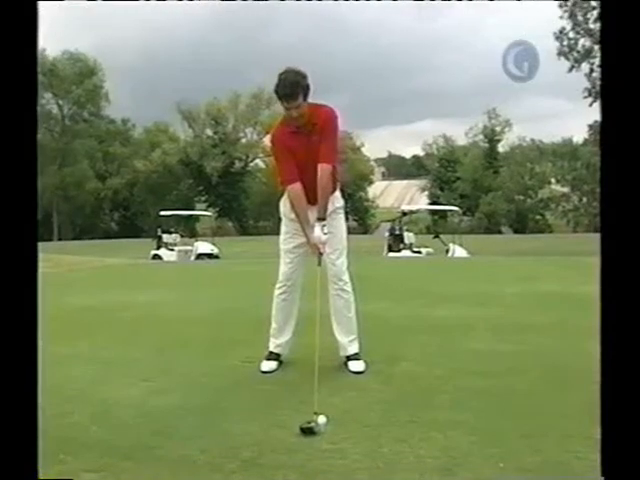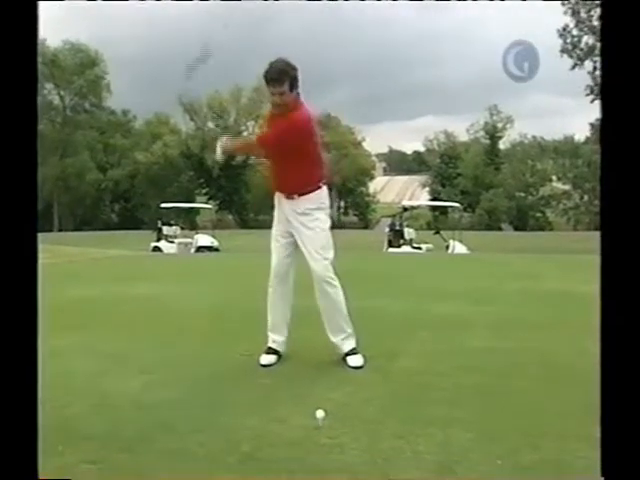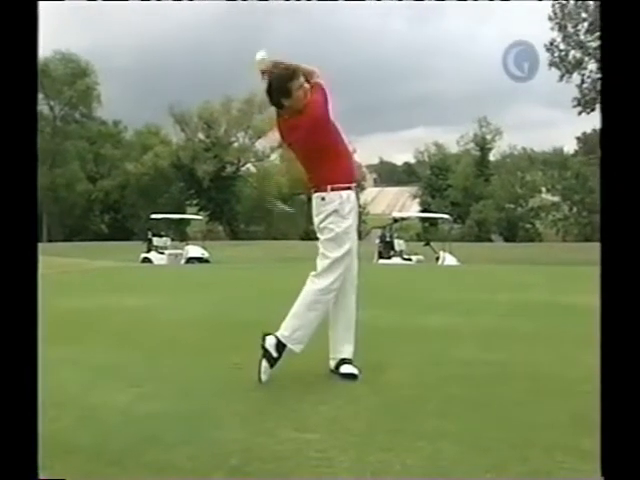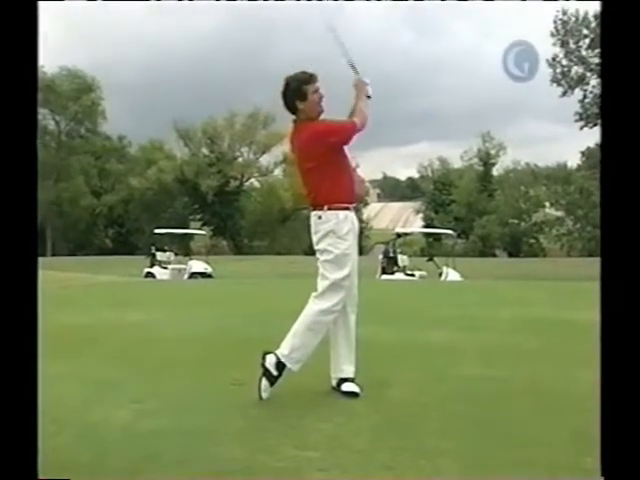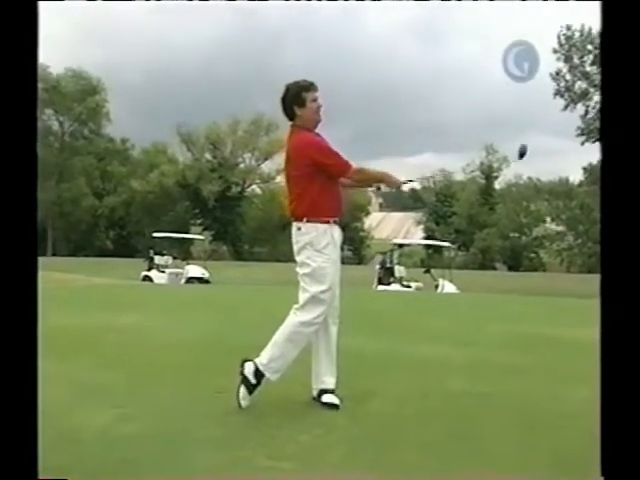
dt=1s
person 1, frame 1
left shoulder: (327, 116)
right shoulder: (279, 135)
left elbow: (325, 170)
right elbow: (292, 184)
left wrist: (321, 221)
right wrist: (308, 231)
left hip: (330, 204)
right hip: (294, 208)
left knee: (339, 277)
right knee: (287, 279)
left ankle: (350, 349)
right ankle: (277, 348)
person 1, frame 2
left shoulder: (299, 121)
right shoulder: (276, 112)
left elbow: (257, 145)
right elbow: (262, 148)
left wrist: (229, 146)
right wrist: (236, 145)
left hip: (310, 203)
right hip: (283, 202)
left knee: (322, 272)
right knee: (279, 273)
left ankle: (347, 344)
right ankle: (276, 342)
person 1, frame 3
left shoulder: (285, 123)
right shoulder: (312, 117)
left elbow: (308, 78)
right elbow: (315, 76)
left wrist: (278, 71)
right wrist: (283, 67)
left hip: (338, 199)
right hip: (336, 201)
left knee: (346, 281)
right knee: (327, 278)
left ankle: (341, 356)
right ankle: (280, 342)
person 1, frame 4
left shoulder: (303, 133)
right shoulder: (318, 133)
left elbow: (347, 126)
right elbow: (358, 123)
right wrist: (360, 94)
left hip: (338, 218)
right hip: (334, 220)
left knee: (346, 300)
right knee: (330, 298)
left ankle: (342, 374)
right ankle: (279, 361)
person 1, frame 5
left shoulder: (305, 141)
right shoulder: (309, 143)
left elbow: (337, 179)
right elbow: (352, 173)
left wrist: (374, 181)
right wrist: (384, 177)
left hip: (324, 232)
right hip: (316, 233)
left knee: (328, 312)
right knee: (311, 310)
left ankle: (323, 385)
right ankle: (259, 369)
